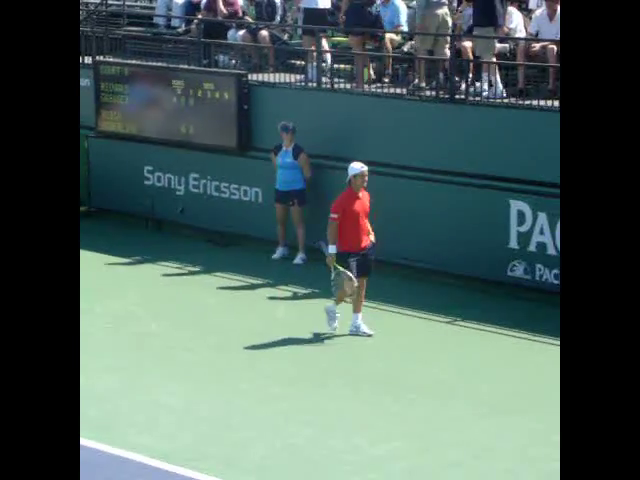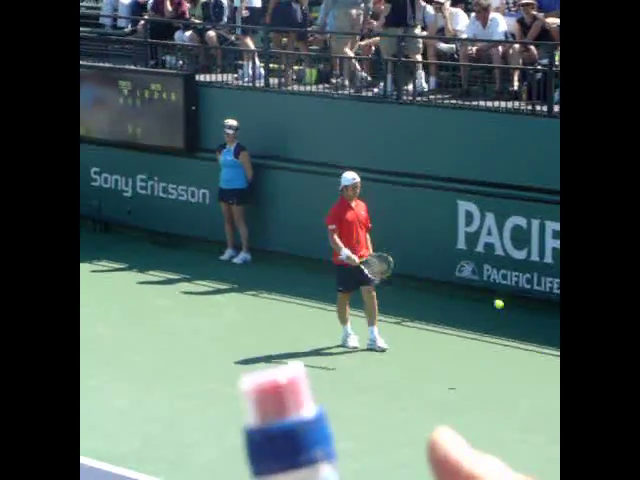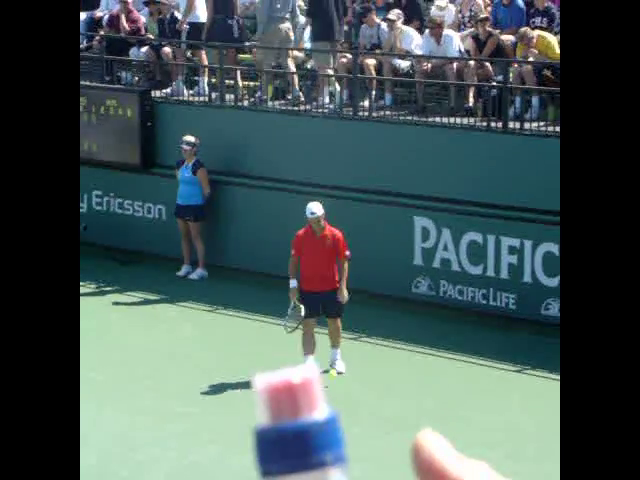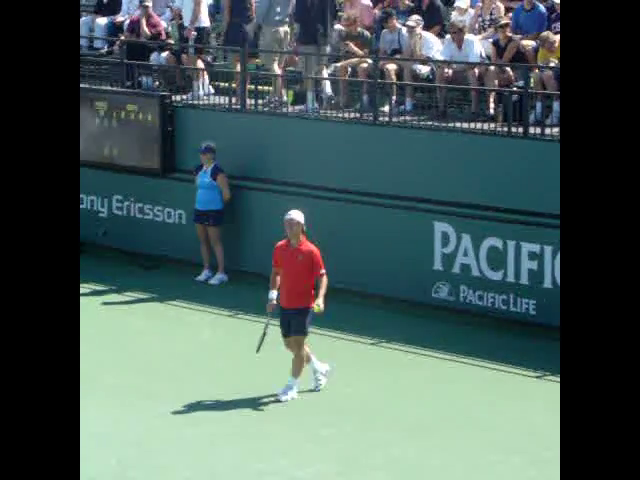
dt=0.7s
person 1, frame 1
left shoulder: (366, 196)
right shoulder: (342, 200)
right elbow: (332, 226)
left wrist: (371, 236)
right wrist: (331, 251)
left hip: (365, 248)
right hip: (348, 249)
left knee: (362, 285)
left ankle: (357, 324)
right ankle: (332, 308)
person 1, frame 2
left shoulder: (362, 206)
right shoulder: (336, 210)
right elbow: (333, 237)
left wrist: (370, 253)
right wrist: (346, 254)
left hip: (364, 259)
right hip: (345, 261)
left knee: (370, 295)
right knee: (343, 297)
left ankle: (374, 337)
right ankle: (347, 334)
person 1, frame 3
left shoulder: (336, 235)
right shoulder: (300, 237)
left elbow: (344, 261)
right elbow: (294, 261)
left wrist: (343, 287)
right wrist: (293, 284)
left hip: (331, 289)
right hip: (307, 289)
left knee: (334, 324)
right knee: (308, 326)
left ankle: (336, 358)
person 1, frame 4
left shoulder: (311, 251)
right shoulder: (279, 248)
left elbow: (322, 277)
left wrist: (320, 298)
right wrist: (272, 296)
left hip: (303, 305)
right hip: (285, 305)
left knee: (298, 344)
right knee: (290, 344)
left ankle: (292, 387)
right ankle: (320, 369)
person 2, frame 1
left shoulder: (299, 152)
right shoulder: (276, 151)
left elbow: (307, 173)
left wrist: (299, 182)
left hip: (296, 191)
right hip: (280, 189)
left knee: (297, 222)
right knee: (280, 221)
left ankle: (301, 253)
right ankle: (281, 248)
person 2, frame 2
left shoulder: (241, 150)
right shoulder: (221, 149)
left elbow: (249, 173)
left wrist: (243, 185)
left hip: (237, 190)
right hip: (224, 188)
left knee: (239, 222)
right knee: (227, 221)
left ankle: (245, 253)
right ankle: (230, 250)
person 2, frame 3
left shoulder: (198, 167)
right shoulder: (180, 165)
left elbow: (206, 190)
left wrist: (198, 201)
left hip: (194, 207)
right hip: (180, 204)
left knee: (196, 237)
right knee: (184, 237)
left ankle: (201, 269)
right ankle: (186, 266)
person 2, frame 4
left shoulder: (217, 172)
right shoulder: (198, 170)
left elbow: (227, 194)
left wrist: (217, 205)
left hip: (213, 212)
right hip: (199, 209)
left knee: (215, 242)
right knee: (203, 241)
left ankle: (221, 273)
right ankle: (206, 270)
